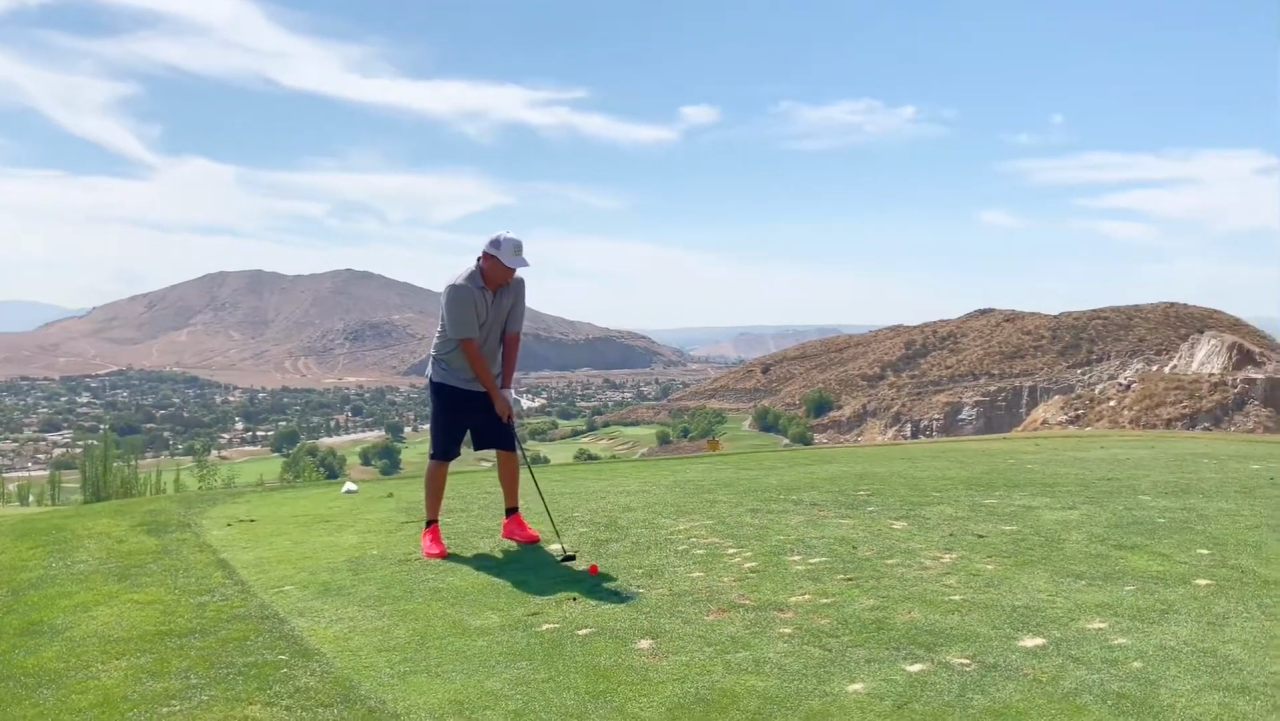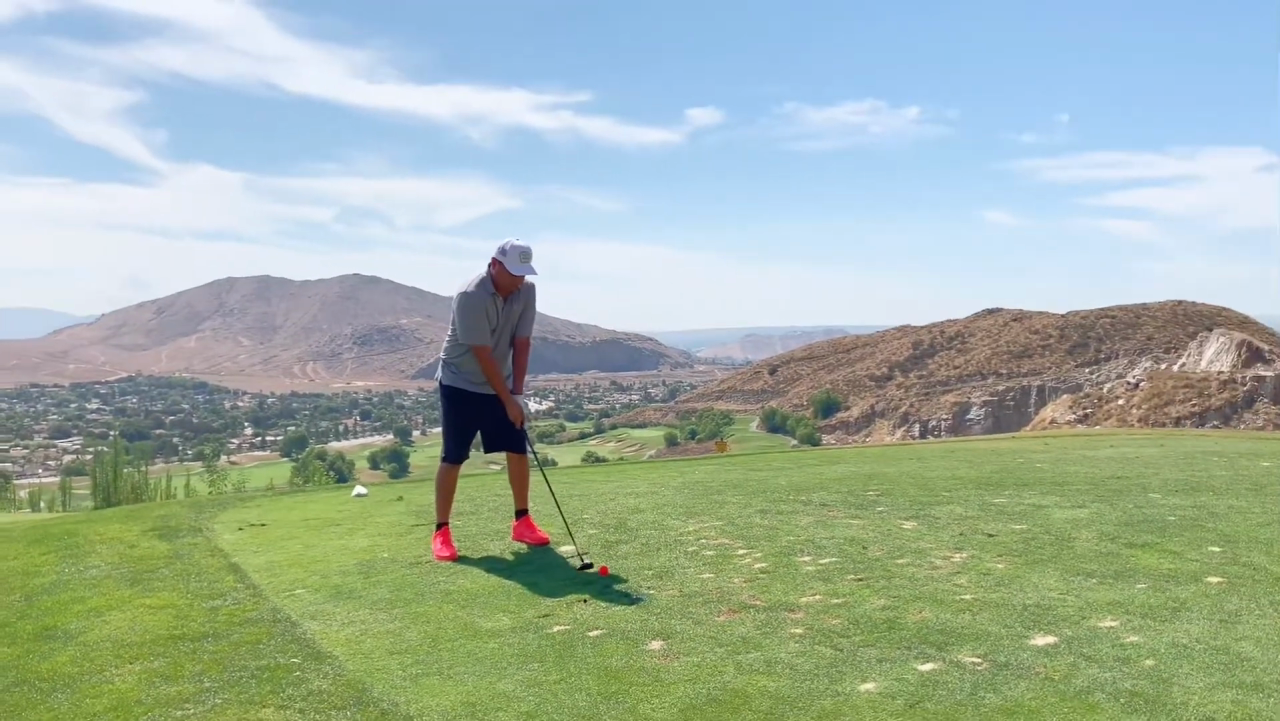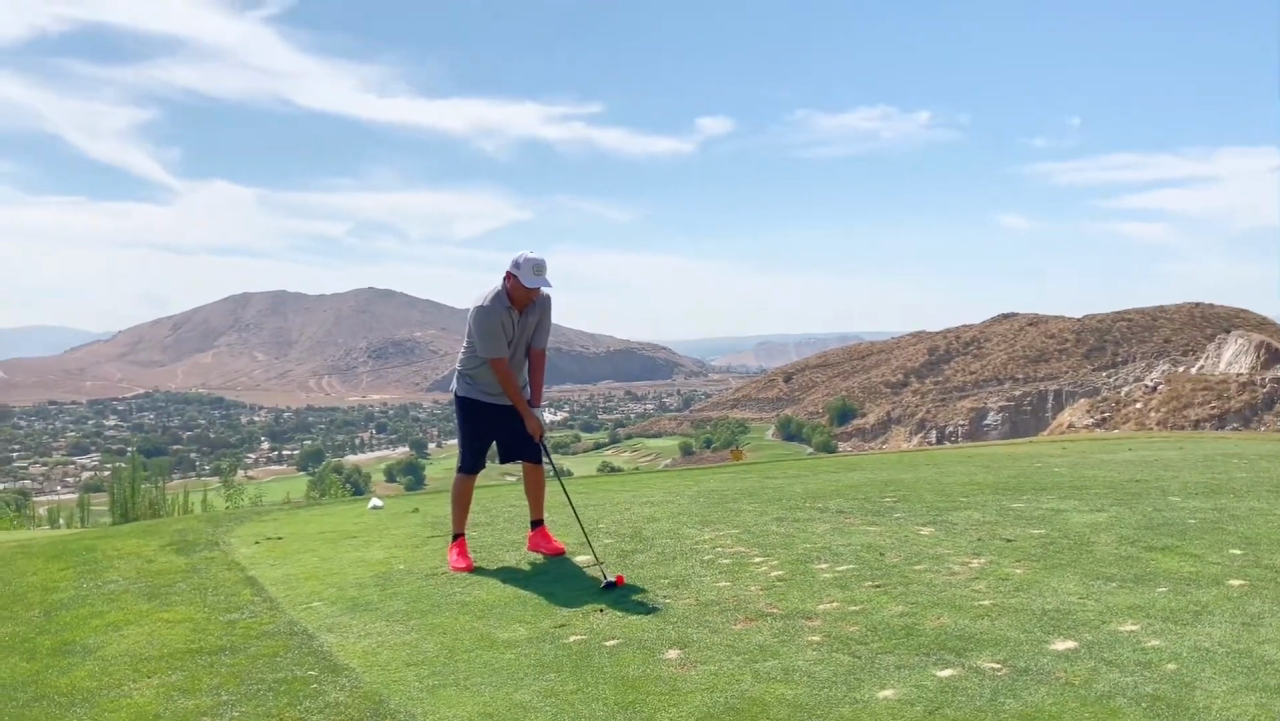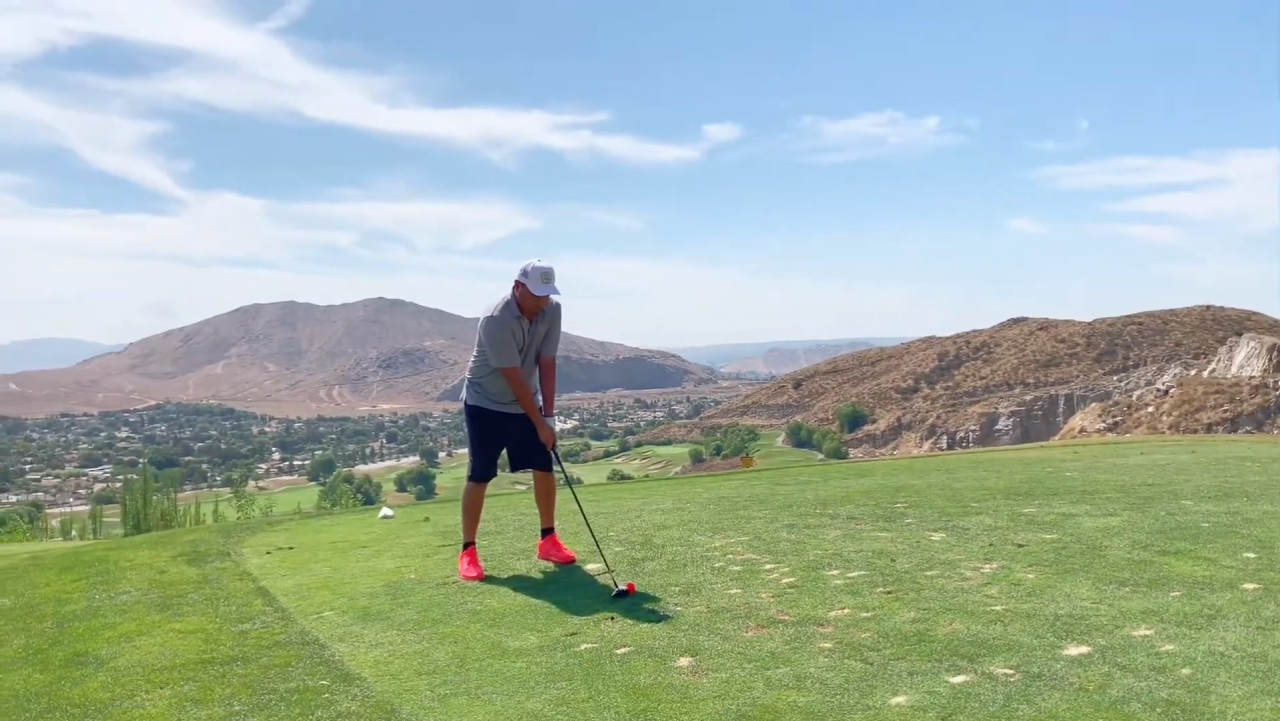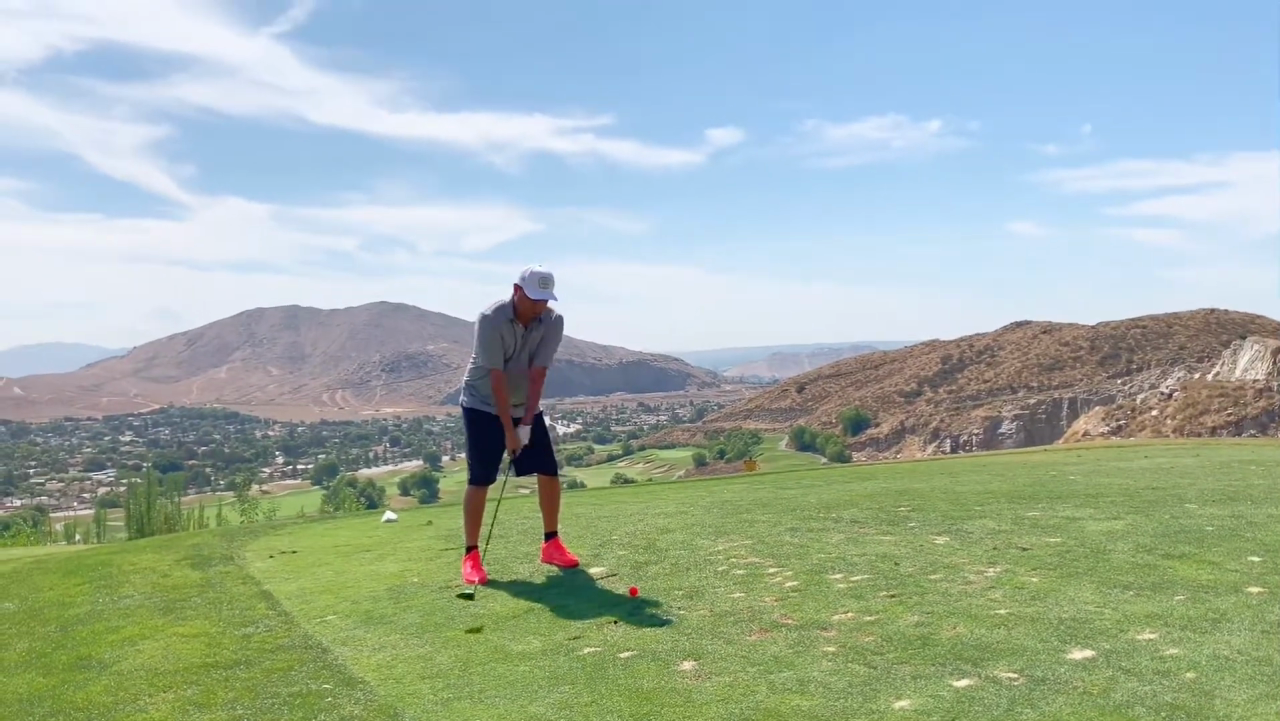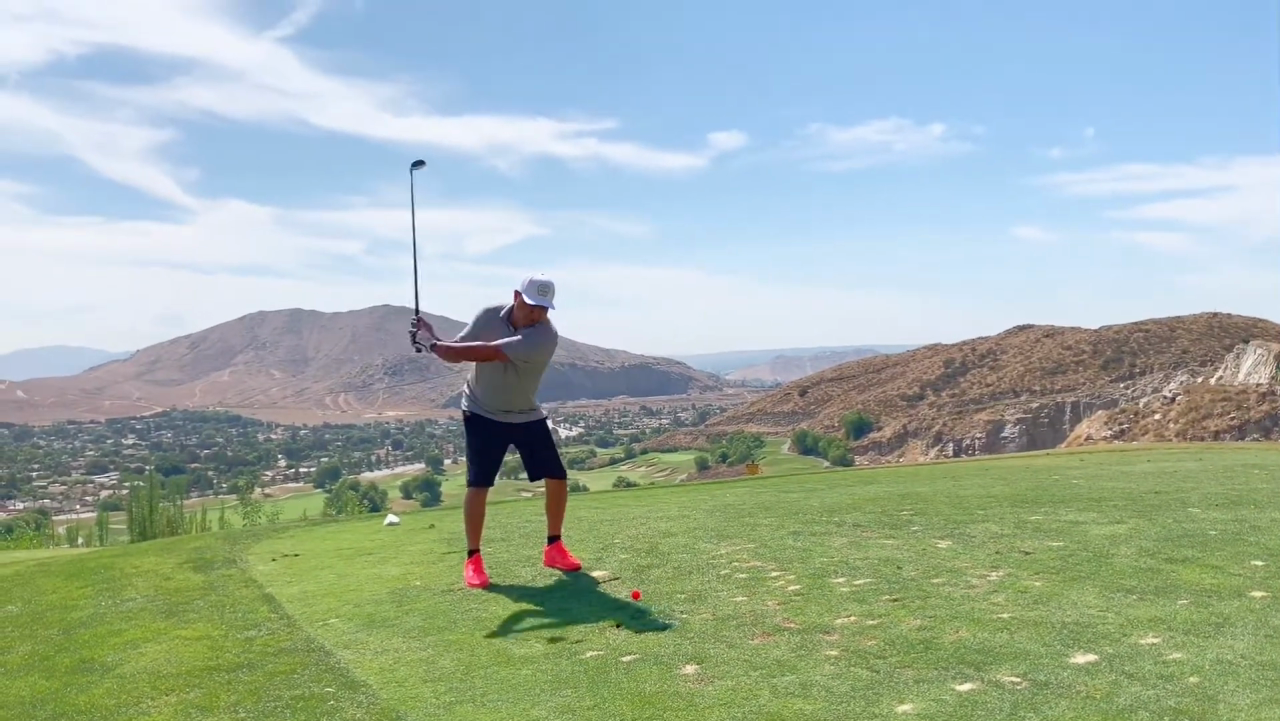
dt=0.4s
person 1, frame 1
left shoulder: (516, 286)
right shoulder: (459, 290)
left elbow: (511, 339)
right elbow: (470, 349)
left wrist: (506, 388)
right wrist: (495, 395)
left hip: (491, 382)
right hip: (451, 382)
left knee: (508, 447)
right knee: (442, 455)
left ankle: (512, 519)
right ankle: (431, 529)
person 1, frame 2
left shoulder: (527, 291)
right shoulder: (470, 297)
left elbow: (522, 344)
right elbow: (483, 356)
left wrist: (518, 394)
right wrist: (508, 402)
left hip: (500, 383)
right hip: (460, 384)
left knee: (518, 450)
right knee: (453, 457)
left ankle: (522, 521)
right ankle: (441, 531)
person 1, frame 3
left shoulder: (542, 303)
right shoulder: (486, 311)
left elbow: (537, 355)
right elbow: (501, 369)
left wrist: (536, 406)
right wrist: (527, 415)
left hip: (515, 394)
right hip: (475, 395)
left knee: (534, 459)
right knee: (469, 467)
left ankle: (537, 531)
right ankle: (457, 542)
person 1, frame 4
left shoulder: (552, 311)
right shoulder: (496, 321)
left elbow: (547, 364)
right elbow: (514, 378)
left wrist: (548, 414)
right wrist: (540, 424)
left hip: (525, 403)
right hip: (486, 404)
left knee: (544, 468)
right knee: (480, 476)
left ankle: (548, 539)
right ankle: (468, 551)
person 1, frame 5
left shoulder: (553, 322)
right shoulder: (491, 319)
left elbow: (538, 375)
right elbow: (494, 378)
left wrist: (527, 423)
right wrist: (507, 427)
left hip: (524, 408)
right hip: (482, 409)
left knee: (549, 472)
right knee: (480, 480)
left ankle: (551, 543)
right ankle: (471, 555)
person 1, frame 6
left shoulder: (545, 336)
right shoulder: (490, 315)
left elbow: (487, 353)
right elbow: (457, 350)
left wrist: (435, 345)
right wrist: (433, 338)
left hip: (526, 416)
right hip: (482, 414)
left knee: (557, 478)
right knee: (478, 484)
left ankle: (554, 546)
right ankle: (473, 558)
